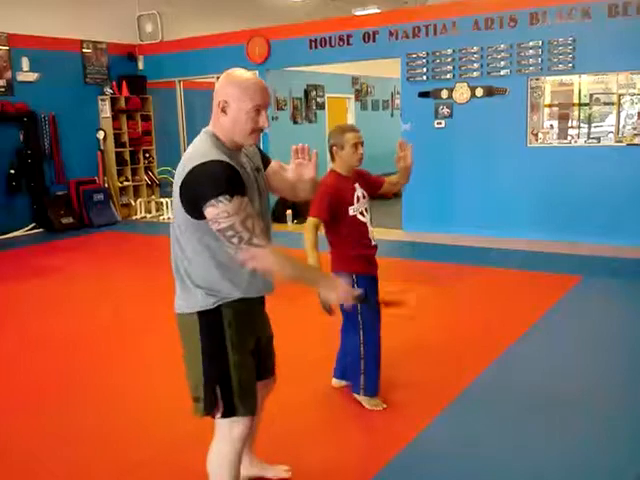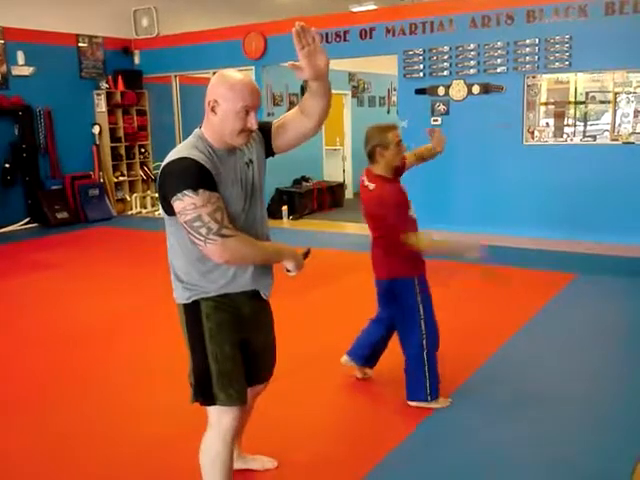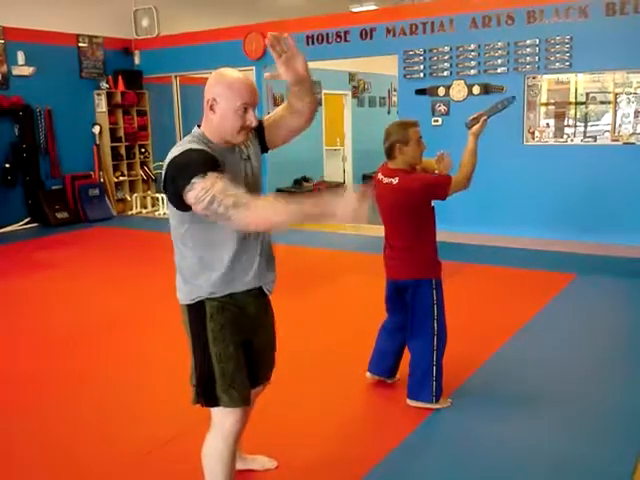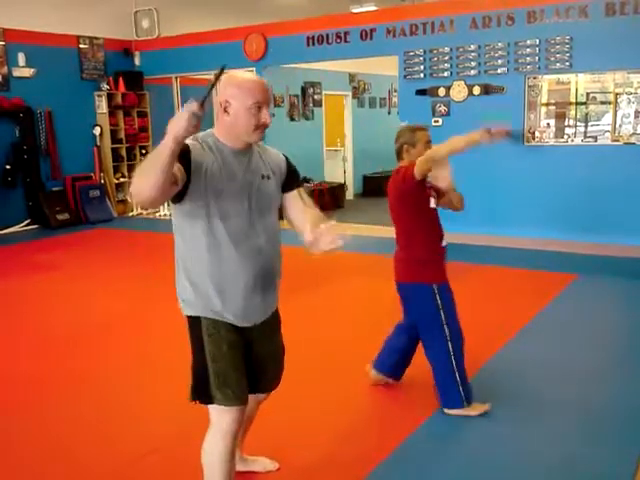
dt=0.7s
person 1, frame 1
left shoulder: (246, 152)
right shoulder: (210, 169)
left elbow: (293, 190)
right elbow: (256, 252)
left wrist: (303, 179)
right wrist: (323, 281)
left hip: (244, 299)
right hip: (215, 309)
left knee: (260, 383)
right knee: (234, 421)
person 1, frame 2
left shoulder: (252, 141)
right shoulder: (186, 167)
left elbow: (310, 120)
right elbow: (223, 248)
left wrist: (319, 79)
right wrist: (284, 253)
left hip: (252, 292)
right hip: (211, 302)
left knee: (253, 383)
right knee: (225, 413)
person 1, frame 3
left shoulder: (245, 139)
right shoulder: (189, 161)
left elbow: (298, 115)
right elbow: (249, 214)
left wrist: (298, 80)
right wrist: (330, 206)
left hip: (251, 291)
right hip: (215, 301)
left knee: (252, 386)
right knee: (229, 413)
person 1, frame 4
left shoulder: (276, 161)
right shoulder: (190, 155)
left elbow: (303, 214)
right elbow: (142, 195)
left wrist: (319, 234)
right wrist: (173, 140)
left hip: (262, 304)
right hip: (212, 309)
left knee: (257, 391)
right knee: (226, 414)
person 2, frame 1
left shoulder: (359, 177)
right shoulder: (329, 187)
left elbow: (394, 186)
right elbow: (310, 227)
left wrist: (405, 169)
right wrist: (313, 263)
left hip: (364, 265)
right hip: (351, 269)
left knee: (358, 323)
right knee: (365, 327)
left ankle: (344, 375)
right ankle: (364, 389)
person 2, frame 2
left shoulder: (373, 174)
right shoulder: (388, 196)
left elbow: (412, 158)
right elbow: (414, 241)
left wrist: (433, 149)
right wrist: (459, 248)
left hip: (386, 268)
right hip: (404, 271)
left knee: (388, 317)
right knee: (421, 333)
left ankle: (357, 358)
right ankle: (424, 395)
person 2, frame 3
left shoulder: (382, 175)
right shoulder: (415, 186)
left elbow: (417, 167)
right elbow: (462, 181)
left wrist: (436, 167)
right wrist: (473, 138)
left hip: (394, 267)
right hip: (420, 271)
left knee: (397, 320)
right knee: (428, 332)
left ankle: (380, 369)
right ankle: (423, 394)
person 2, frame 4
left shoulder: (422, 184)
right shoulder: (404, 178)
left elbow: (456, 204)
right elbow: (433, 154)
left wrist: (445, 186)
right wrist: (480, 136)
left hip: (417, 270)
right hip: (421, 275)
left knee: (414, 324)
right knee: (446, 336)
left ankle: (383, 368)
right ankle: (457, 401)
